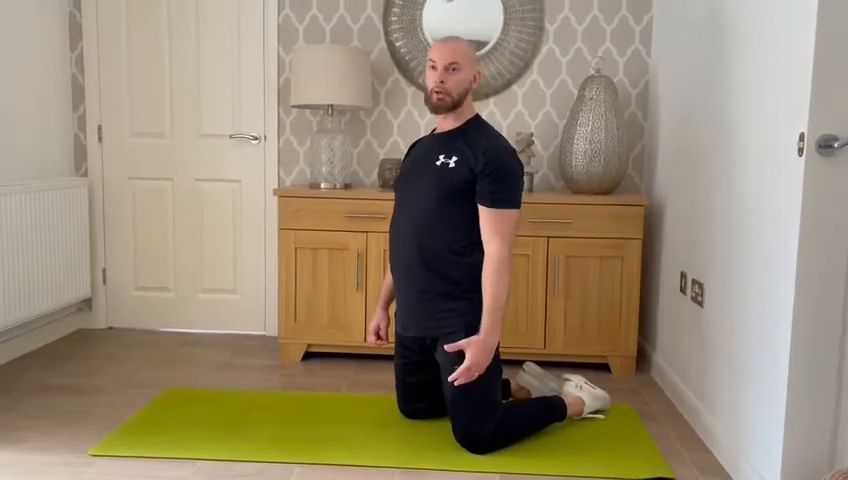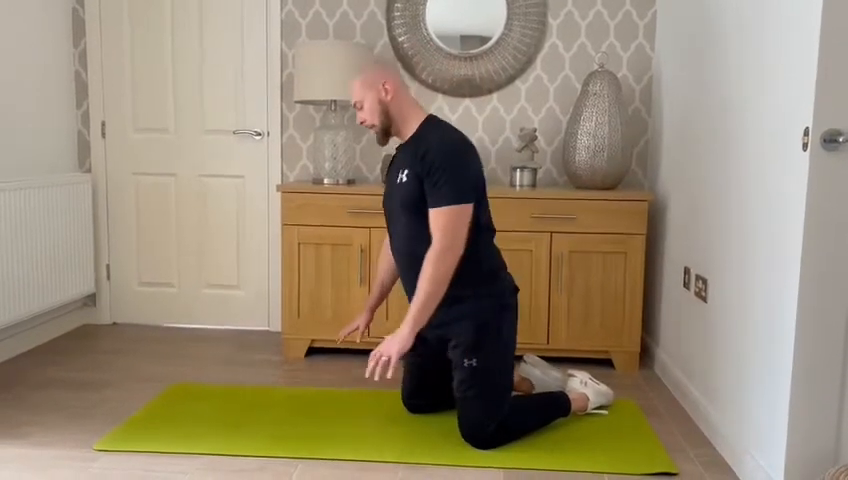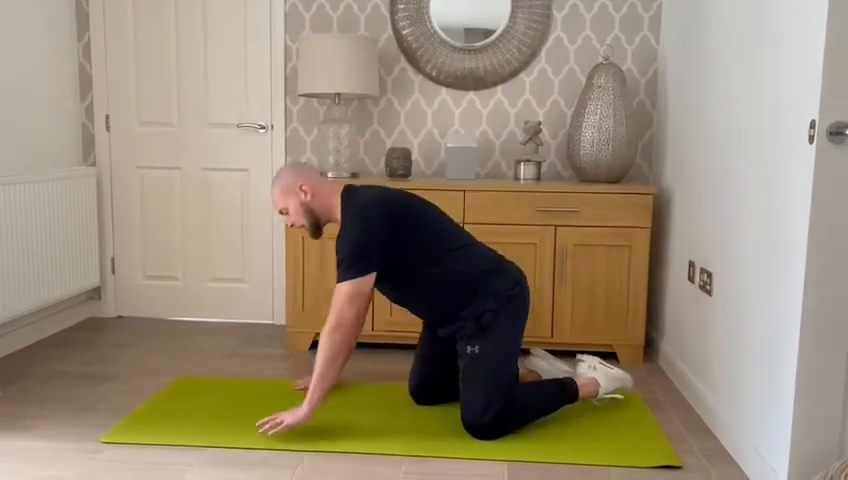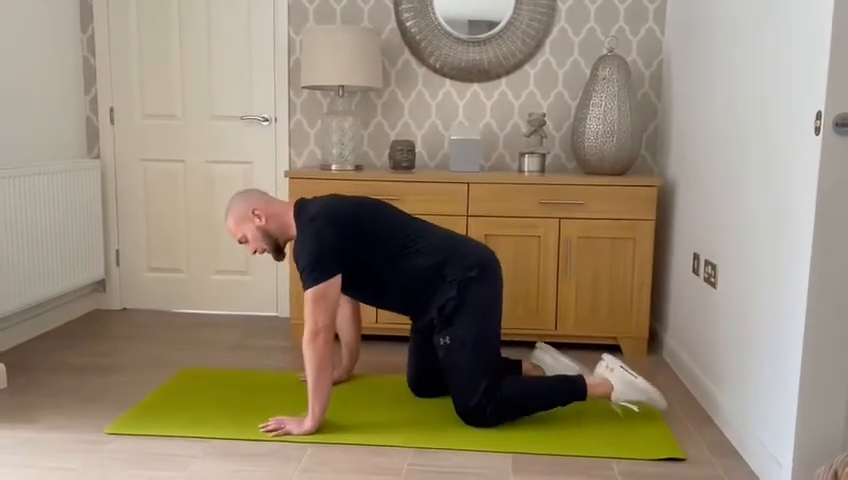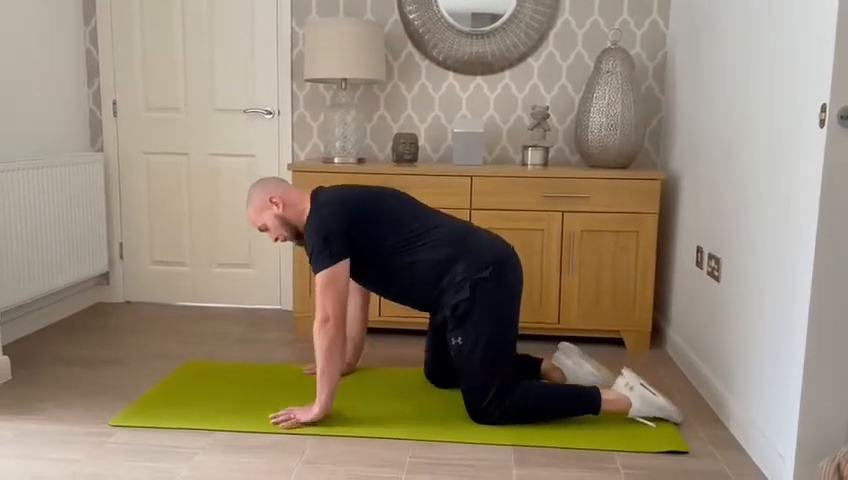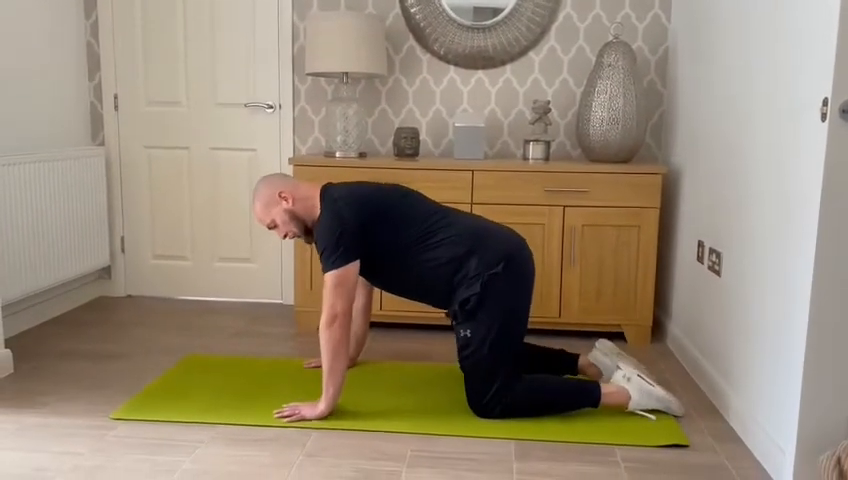
dt=0.5s
person 1, frame 1
left shoulder: (491, 152)
right shoulder: (419, 149)
left elbow: (497, 251)
left wrist: (488, 335)
right wrist: (383, 305)
left hip: (460, 320)
right hip: (413, 318)
left knee: (476, 436)
right knee: (414, 407)
left ankle: (573, 401)
right ankle: (516, 388)
person 1, frame 2
left shoulder: (445, 149)
right shoulder: (402, 157)
left elbow: (446, 247)
right elbow: (397, 243)
left wrist: (405, 331)
right wrist: (370, 308)
left hip: (477, 311)
right hip: (435, 311)
left knee: (481, 431)
right knee: (418, 401)
left ankle: (579, 397)
right ankle: (520, 378)
person 1, frame 3
left shoulder: (362, 222)
right shoulder: (359, 212)
left elbow: (341, 324)
right elbow: (355, 307)
left wrist: (307, 409)
right wrist: (330, 372)
left hip: (492, 303)
right hip: (455, 309)
left knee: (483, 422)
right knee: (423, 391)
left ankle: (589, 381)
person 1, frame 4
left shoulder: (313, 234)
right shoulder: (321, 220)
left elbow: (318, 332)
right elbow: (346, 302)
left wrist: (311, 419)
right wrist: (345, 368)
left hip: (466, 285)
right hip: (449, 286)
left knee: (478, 407)
right knee: (424, 384)
left ankle: (605, 383)
right ankle: (536, 367)
person 1, frame 5
left shoulder: (321, 222)
right shoulder: (340, 210)
left elbow: (328, 319)
right elbow: (357, 292)
left wrist: (319, 407)
right wrist: (348, 361)
left hip: (479, 279)
right hip: (483, 268)
left knee: (488, 405)
right knee: (439, 374)
left ankle: (621, 397)
right ankle: (556, 367)
person 1, frame 6
left shoulder: (334, 218)
right shoulder: (348, 206)
left elbow: (335, 317)
right elbow: (361, 291)
left wrist: (324, 404)
right wrist: (348, 355)
left hip: (492, 272)
right hip: (497, 261)
left knee: (489, 398)
right knee: (485, 357)
left ankle: (620, 391)
right ankle: (591, 363)
